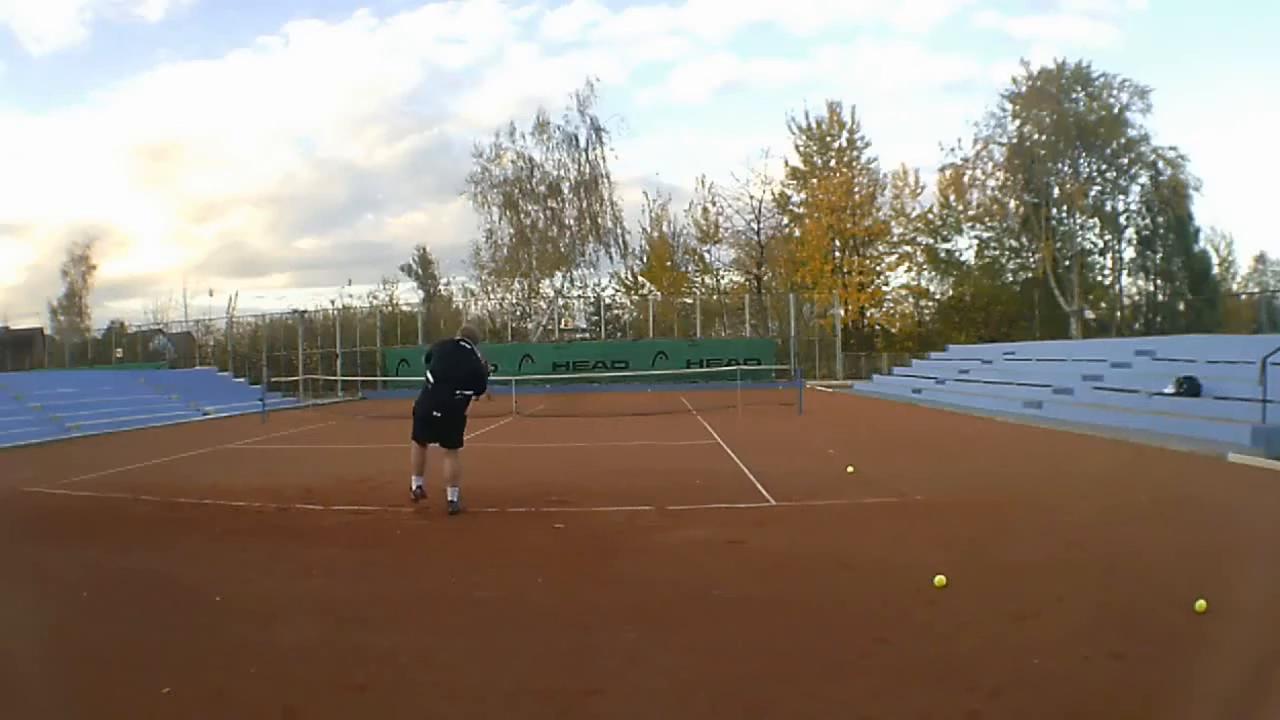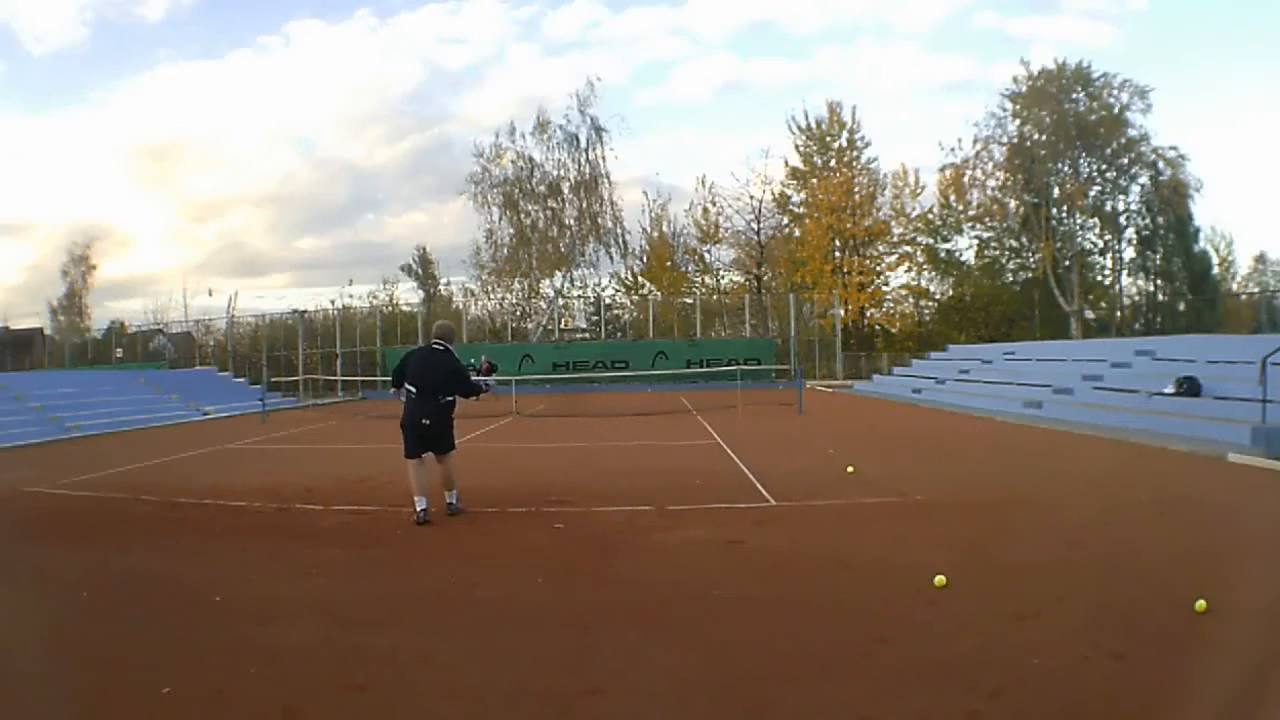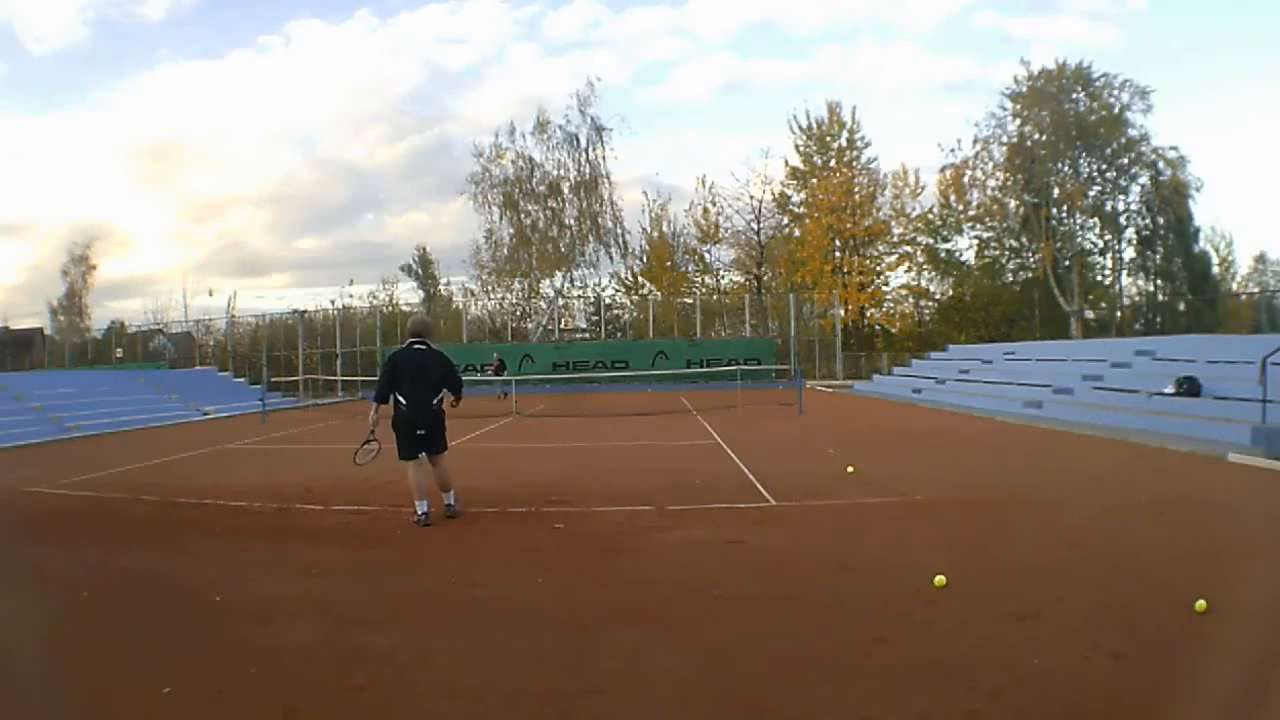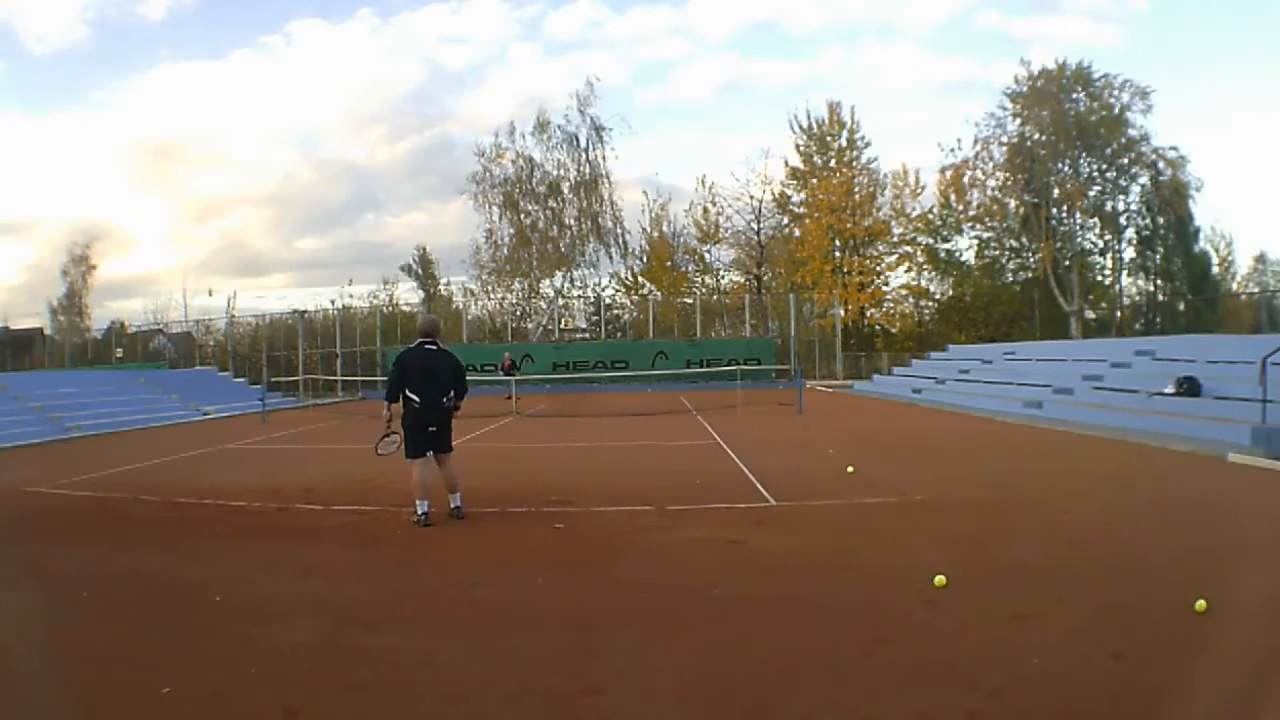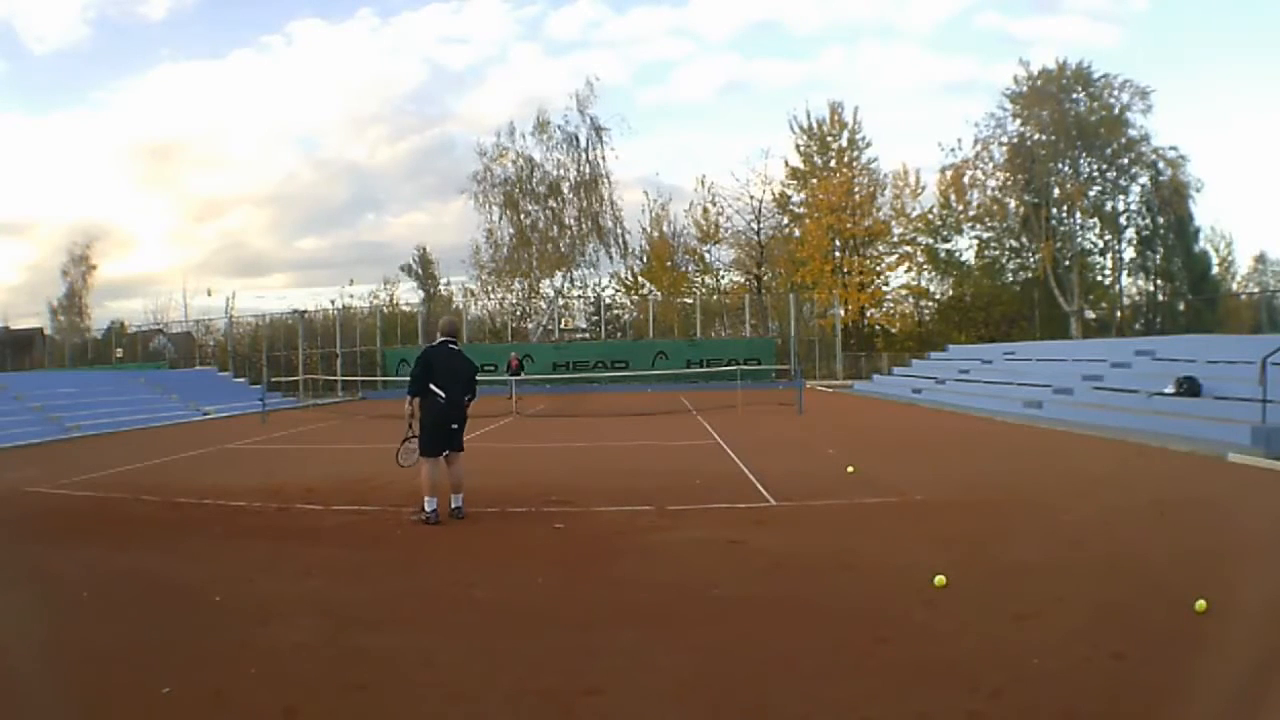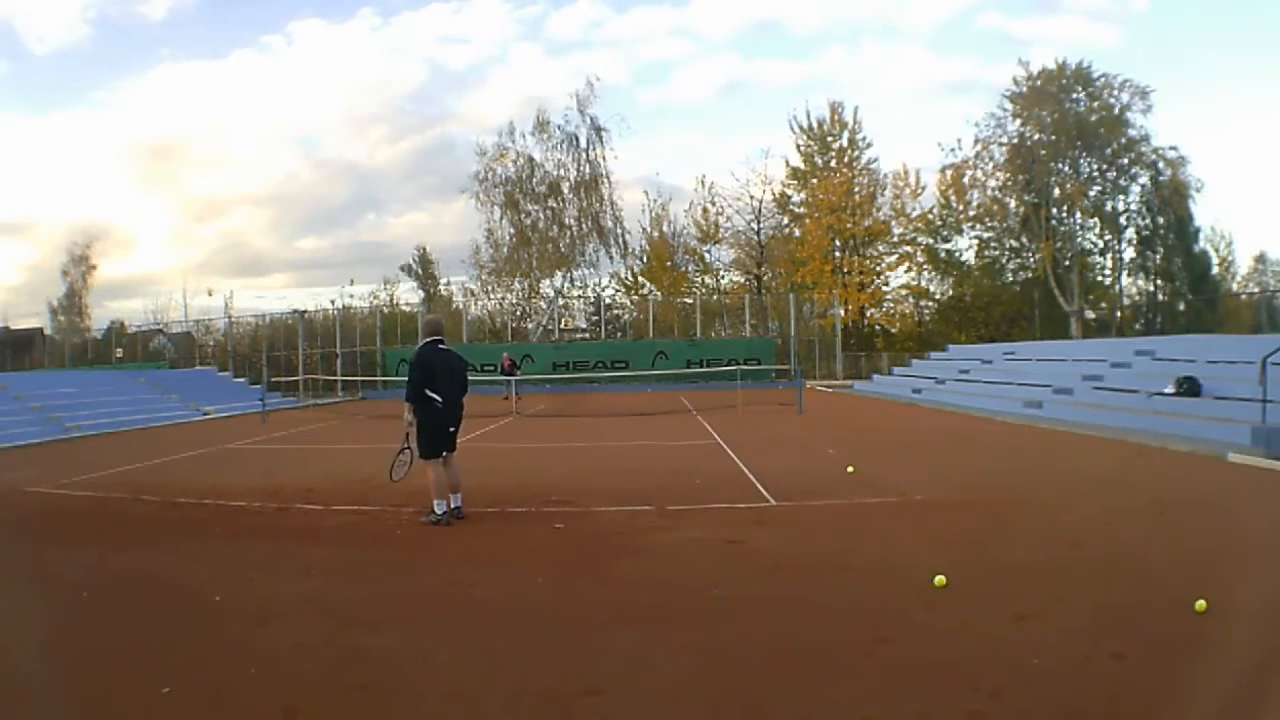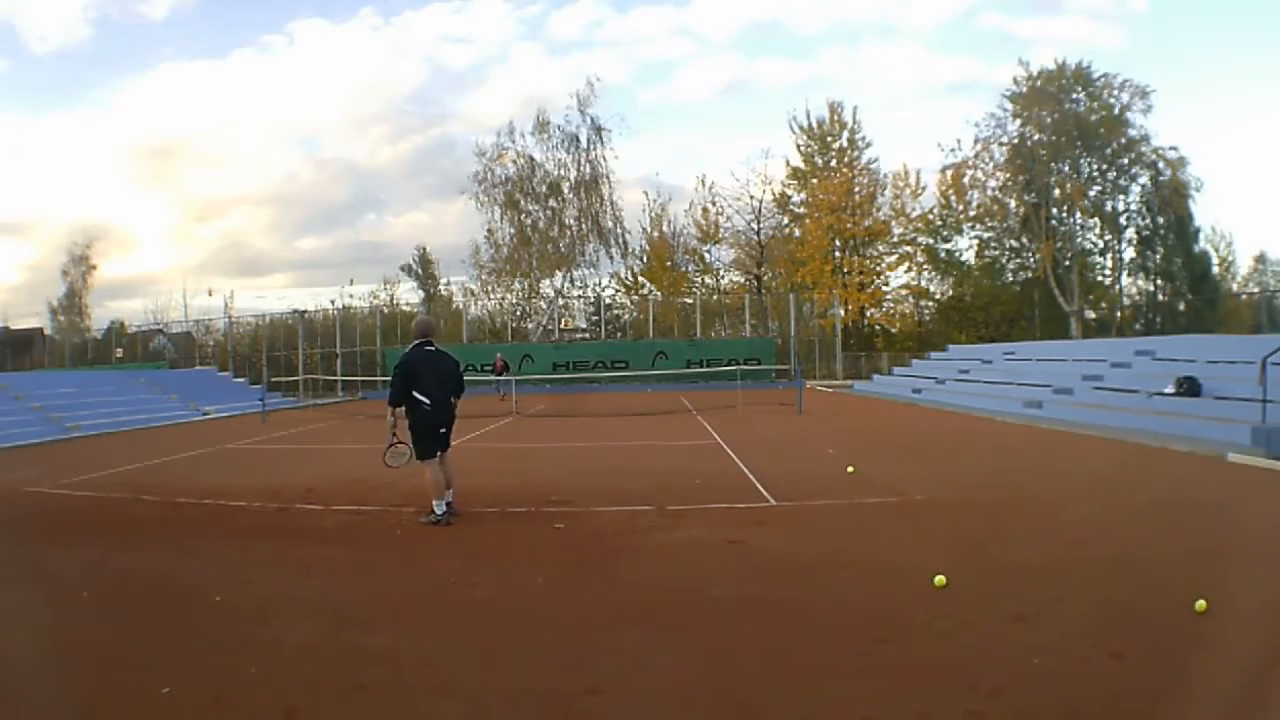
dt=0.5s
person 1, frame 1
left shoulder: (443, 347)
right shoulder: (476, 363)
left elbow: (428, 357)
right elbow: (479, 389)
right wrist: (484, 370)
left hip: (427, 405)
right hip: (453, 411)
left knee: (419, 444)
right knee: (451, 453)
left ankle: (417, 486)
right ankle: (453, 500)
person 1, frame 2
left shoulder: (414, 355)
right shoulder: (454, 363)
left elbow: (397, 376)
right elbow: (467, 390)
left wrist: (398, 390)
right wrist: (483, 387)
left hip: (413, 416)
right hip: (440, 417)
left knee: (415, 461)
right knee: (444, 459)
left ankle: (421, 508)
right ankle: (452, 502)
person 1, frame 3
left shoulder: (397, 357)
right shoulder: (440, 358)
left elbow: (384, 386)
right elbow: (455, 385)
left wrist: (375, 411)
right wrist: (456, 399)
left hip: (406, 419)
right hip: (433, 418)
left knee: (414, 464)
right knee: (438, 461)
left ankle: (422, 512)
right ankle: (450, 504)
person 1, frame 4
left shoulder: (406, 356)
right shoulder: (449, 358)
left elbow: (394, 384)
right elbow: (461, 387)
left wrist: (387, 408)
right wrist: (455, 407)
left hip: (415, 417)
right hip: (441, 416)
left knee: (418, 463)
right knee: (446, 461)
left ankle: (422, 512)
right ankle: (456, 506)
person 1, frame 5
left shoulder: (430, 352)
right shoulder: (465, 361)
left elbow: (417, 380)
right elbow: (470, 391)
left wrist: (409, 404)
left hip: (434, 414)
right hip: (457, 414)
left knee: (429, 460)
right knee: (454, 460)
left ankle: (430, 510)
right ankle: (457, 507)
person 1, frame 6
left shoulder: (422, 354)
right shoulder: (454, 357)
left elbow: (414, 386)
right elbow: (462, 387)
left wrist: (409, 411)
left hip: (430, 416)
right hip: (453, 413)
left knee: (432, 463)
right knee: (449, 459)
left ankle: (440, 512)
right ankle: (456, 506)
person 1, frame 7
left shoulder: (408, 359)
right shoulder: (447, 358)
left elbow: (397, 389)
right elbow: (458, 387)
left wrist: (392, 415)
left hip: (422, 417)
right hip: (445, 415)
left knee: (430, 463)
right knee: (442, 458)
left ankle: (440, 512)
right ankle: (448, 503)
